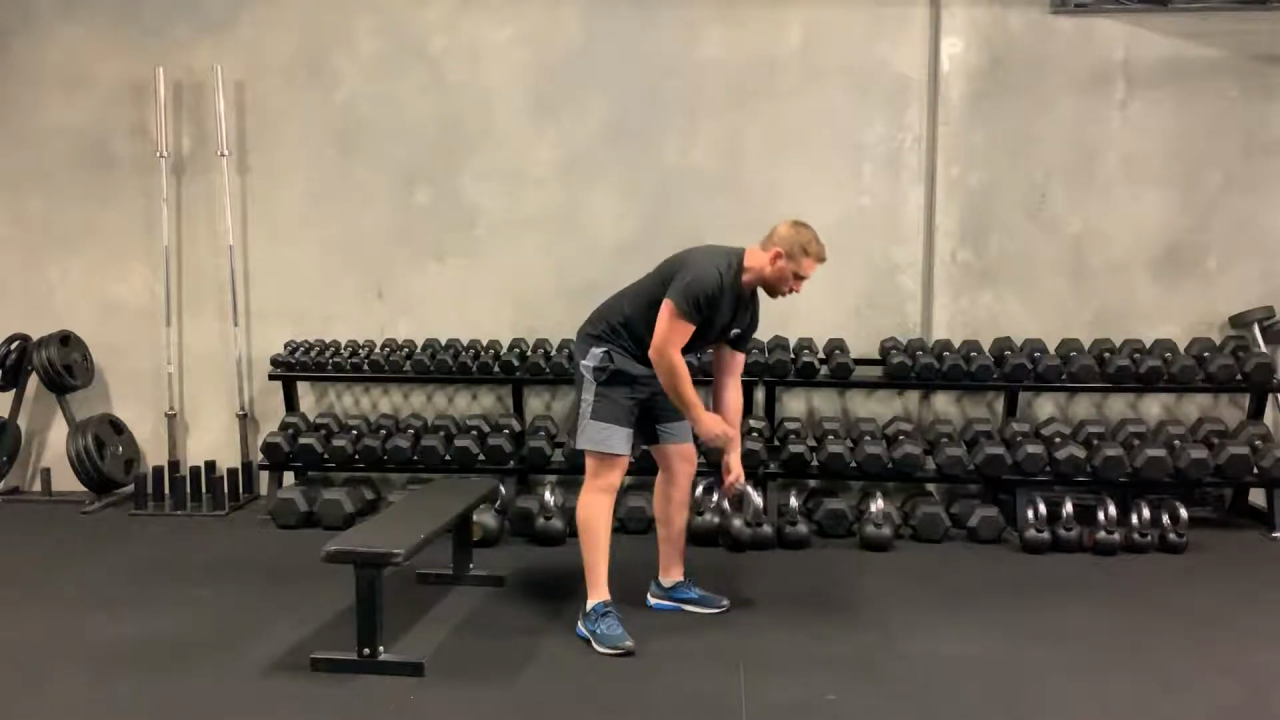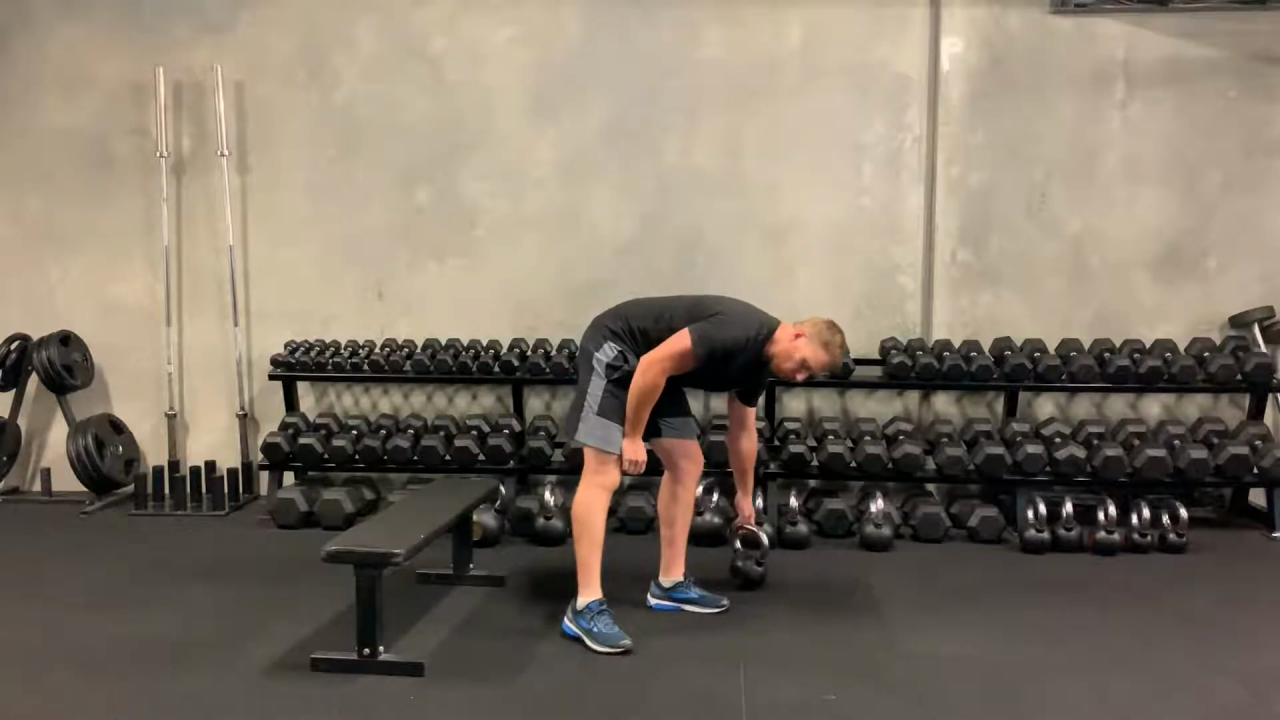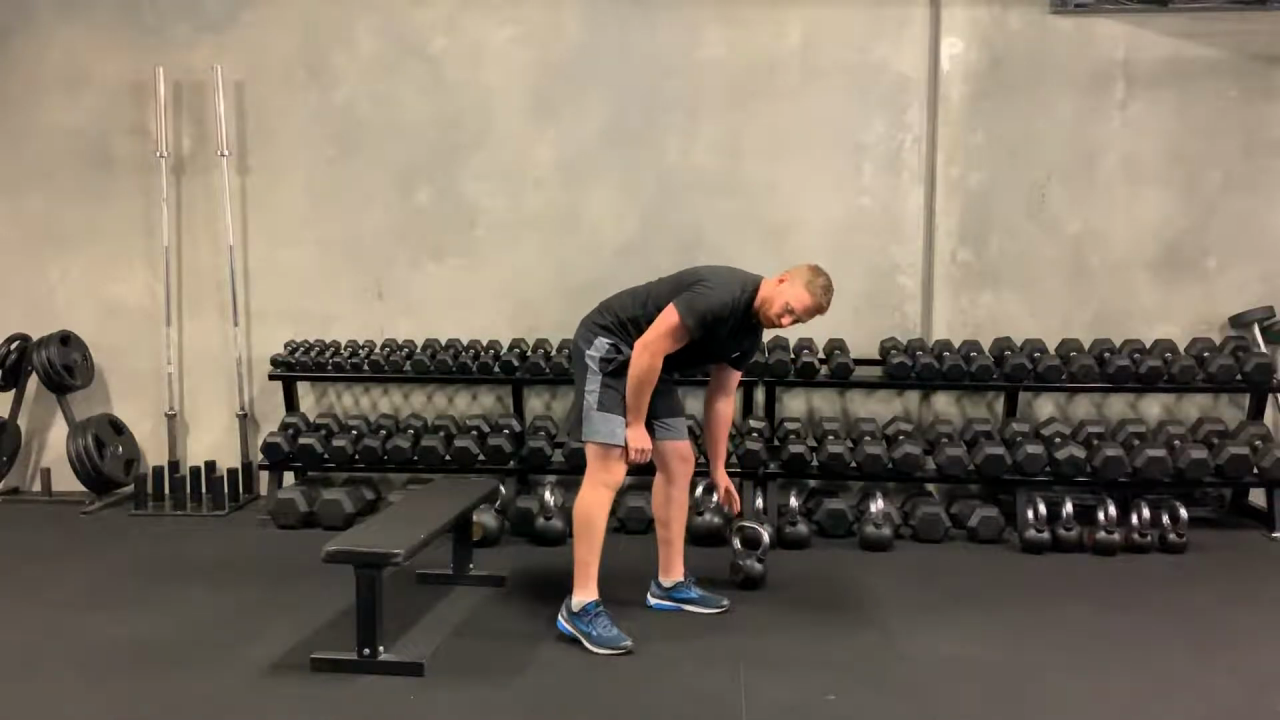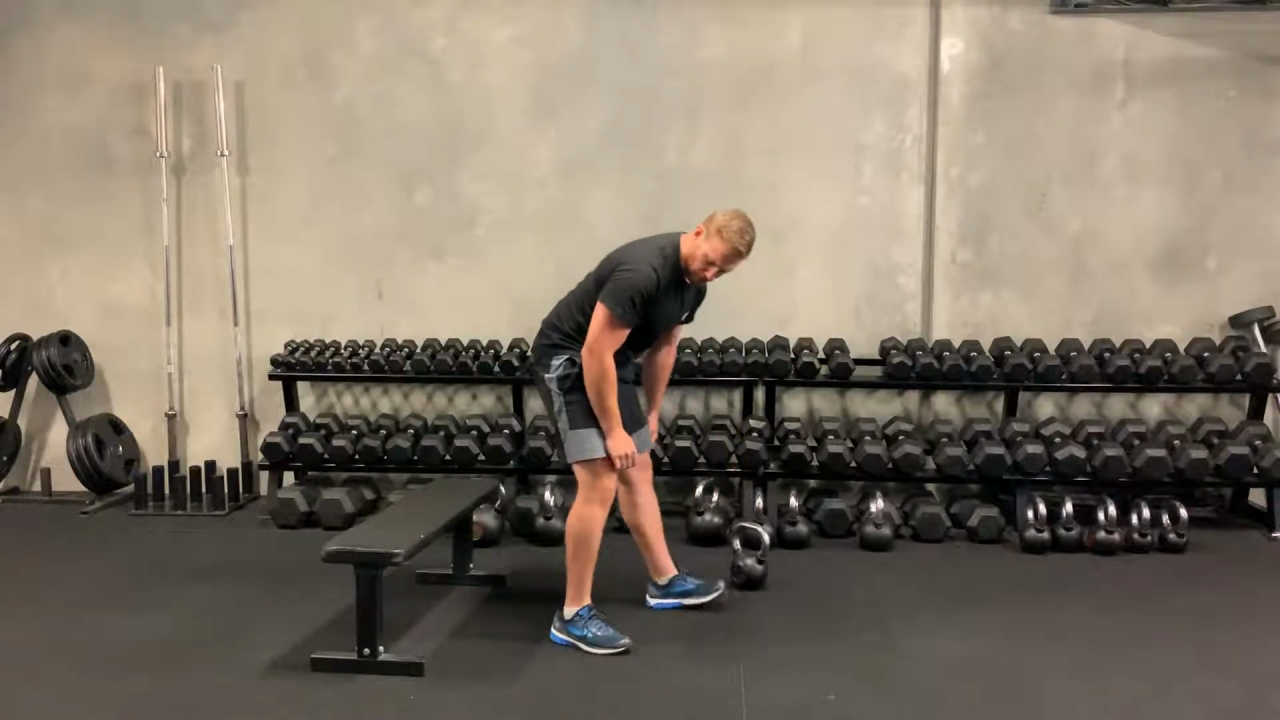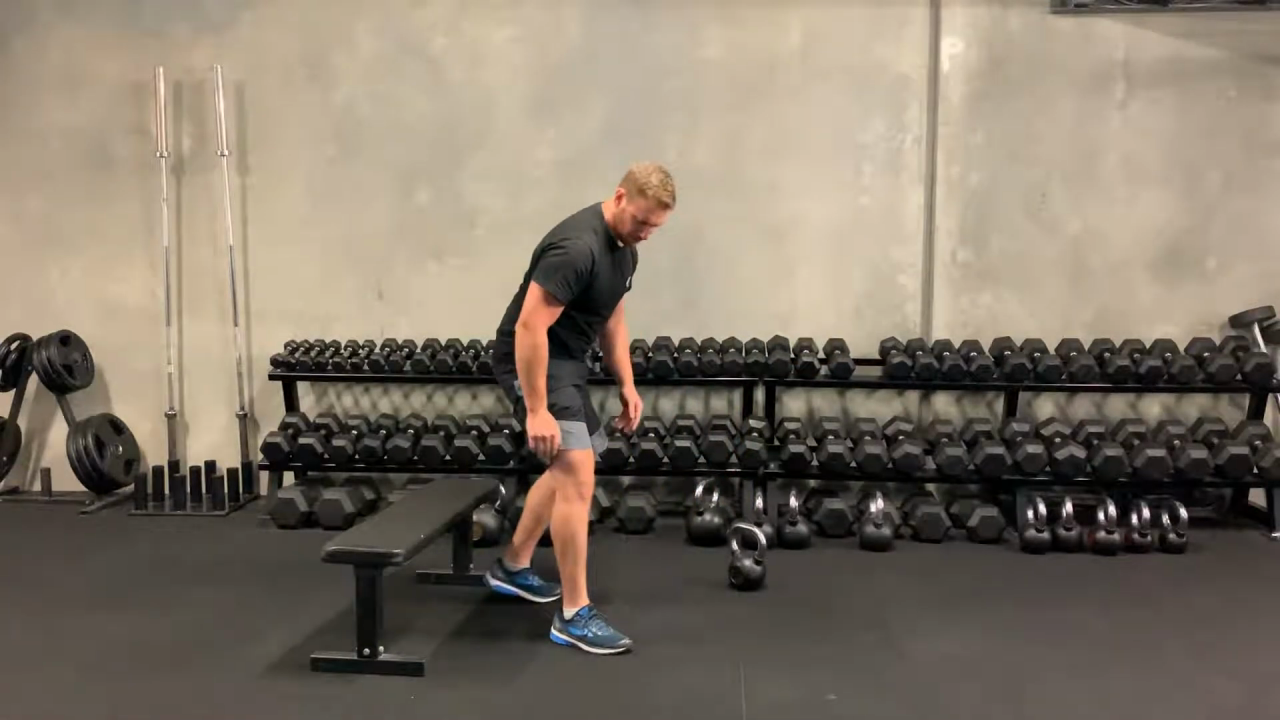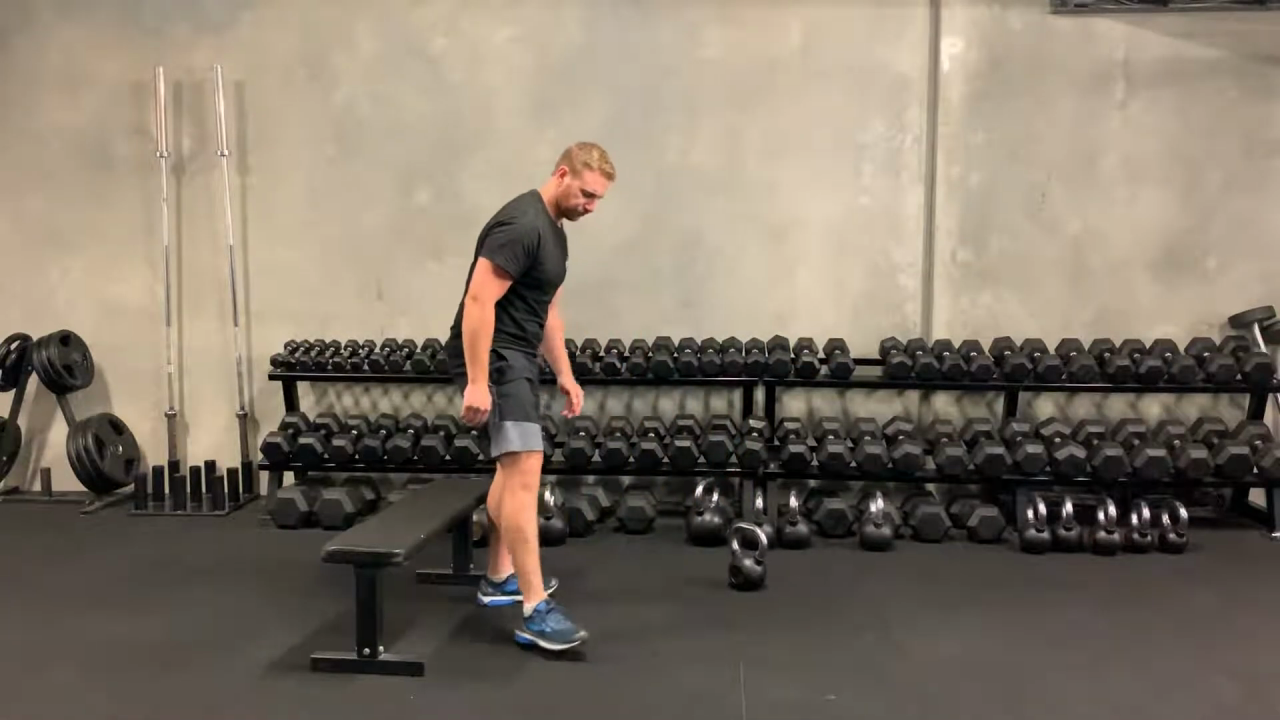
dt=0.4s
person 1, frame 1
left shoulder: (747, 303)
right shoulder: (706, 274)
left elbow: (729, 379)
right elbow: (663, 350)
left wrist: (733, 451)
right wrist: (698, 416)
left hip: (651, 366)
right hip: (610, 357)
left knee: (681, 463)
right knee: (605, 478)
left ankle: (669, 583)
right ankle: (596, 607)
person 1, frame 2
left shoulder: (756, 363)
right shoulder: (735, 333)
left elbow: (743, 432)
right elbow: (653, 366)
left wrist: (744, 498)
right wrist: (633, 437)
right hip: (616, 349)
left knee: (688, 463)
right knee: (602, 475)
left ankle: (670, 583)
right ankle: (586, 606)
person 1, frame 3
left shoulder: (749, 330)
right shoulder: (720, 295)
left elbow: (722, 397)
right elbow: (648, 348)
left wrist: (718, 469)
right wrist: (636, 425)
left hip: (647, 363)
right hip: (609, 347)
left knee: (679, 462)
right knee: (606, 473)
left ankle: (670, 583)
right ankle: (581, 604)
person 1, frame 4
left shoulder: (694, 285)
right shoulder: (641, 271)
left elbow: (662, 346)
right elbow: (594, 352)
left wrist: (651, 413)
right wrist: (614, 431)
left hip: (611, 365)
right hip: (569, 362)
left knee: (637, 472)
right knee: (600, 484)
left ankle: (665, 580)
right ankle: (573, 614)
person 1, frame 5
left shoulder: (624, 248)
right shoulder: (576, 248)
left elbow: (612, 319)
right elbow: (529, 329)
left wrist: (627, 385)
right wrist: (537, 411)
left hip: (567, 359)
right hip: (532, 360)
left knee: (567, 470)
right knee: (578, 477)
left ankle: (511, 566)
right ankle: (573, 613)
person 1, frame 6
left shoulder: (555, 231)
right shoulder: (521, 225)
left elbow: (547, 310)
right elbow: (479, 301)
left wrist: (566, 376)
right wrist: (477, 381)
left hip: (516, 356)
right hip: (494, 358)
left knee: (513, 466)
right knee: (525, 471)
left ankle: (500, 576)
right ankle: (535, 608)
